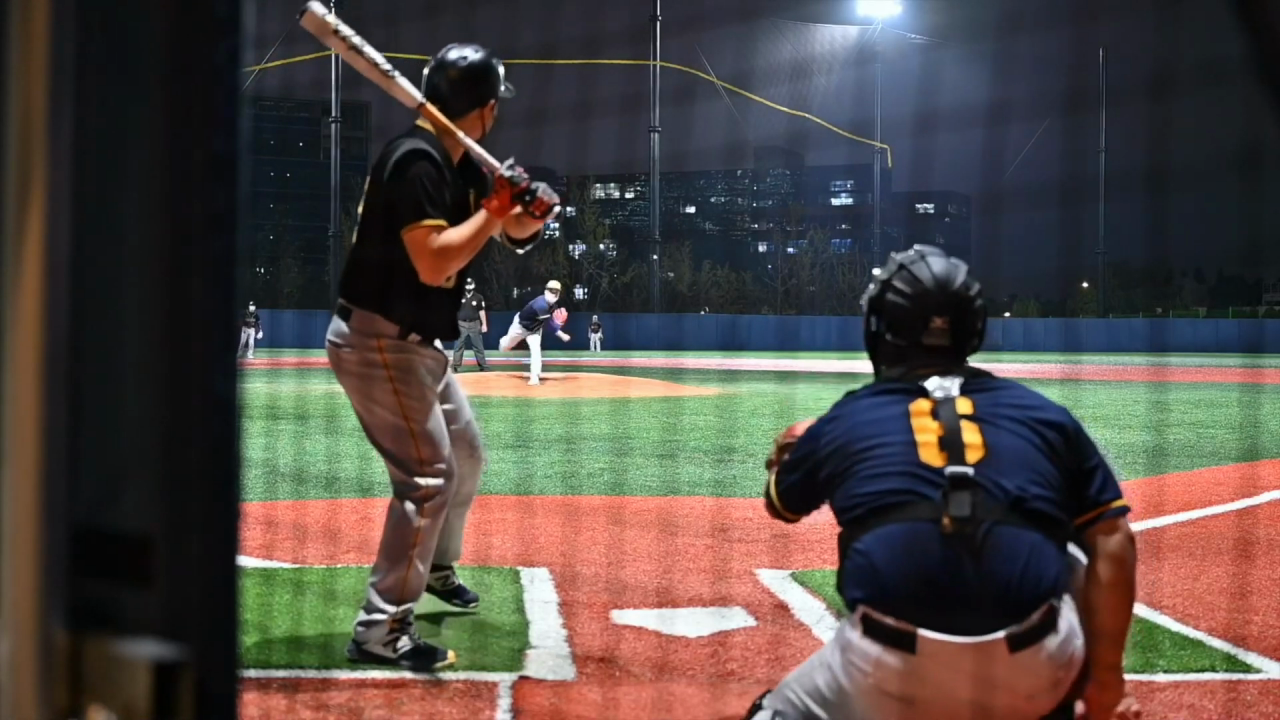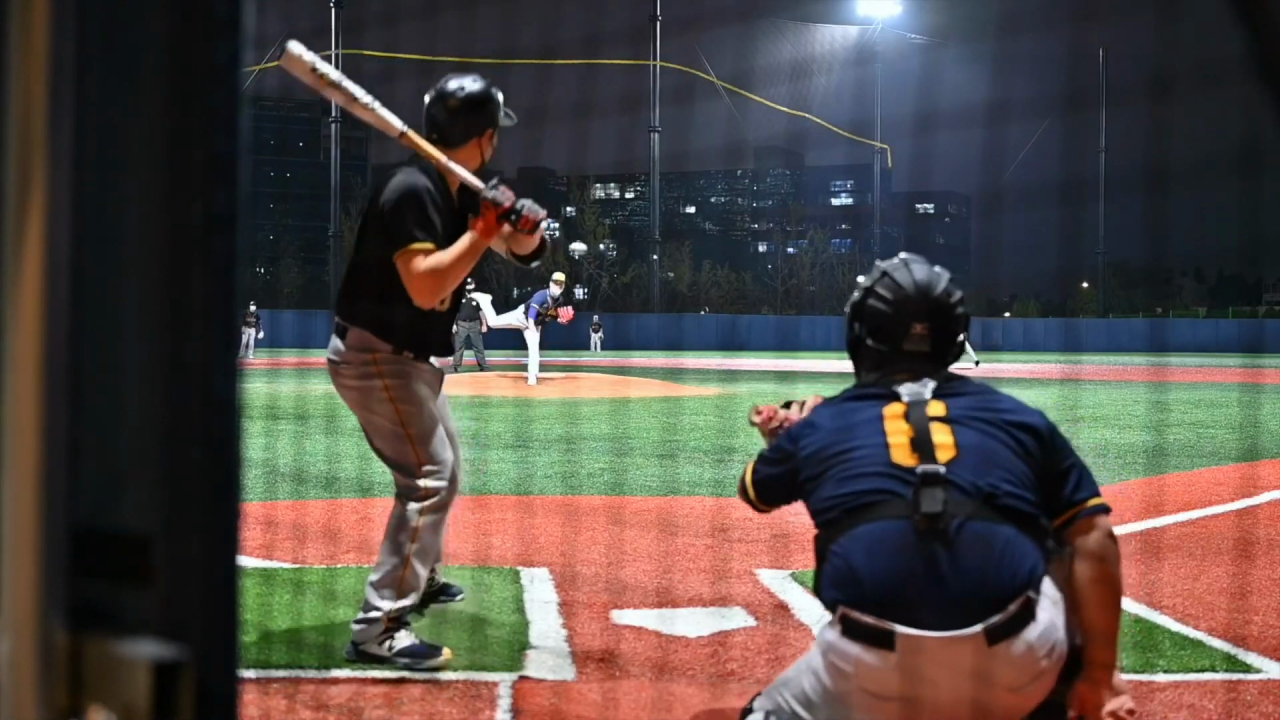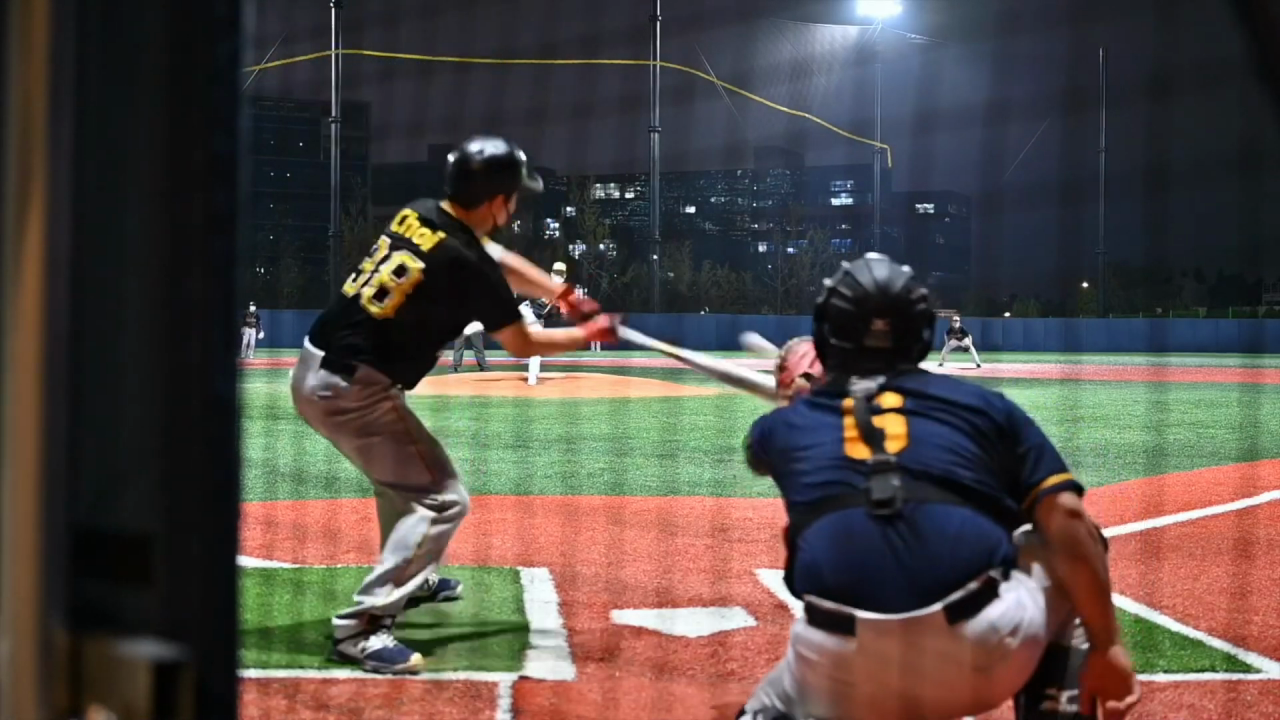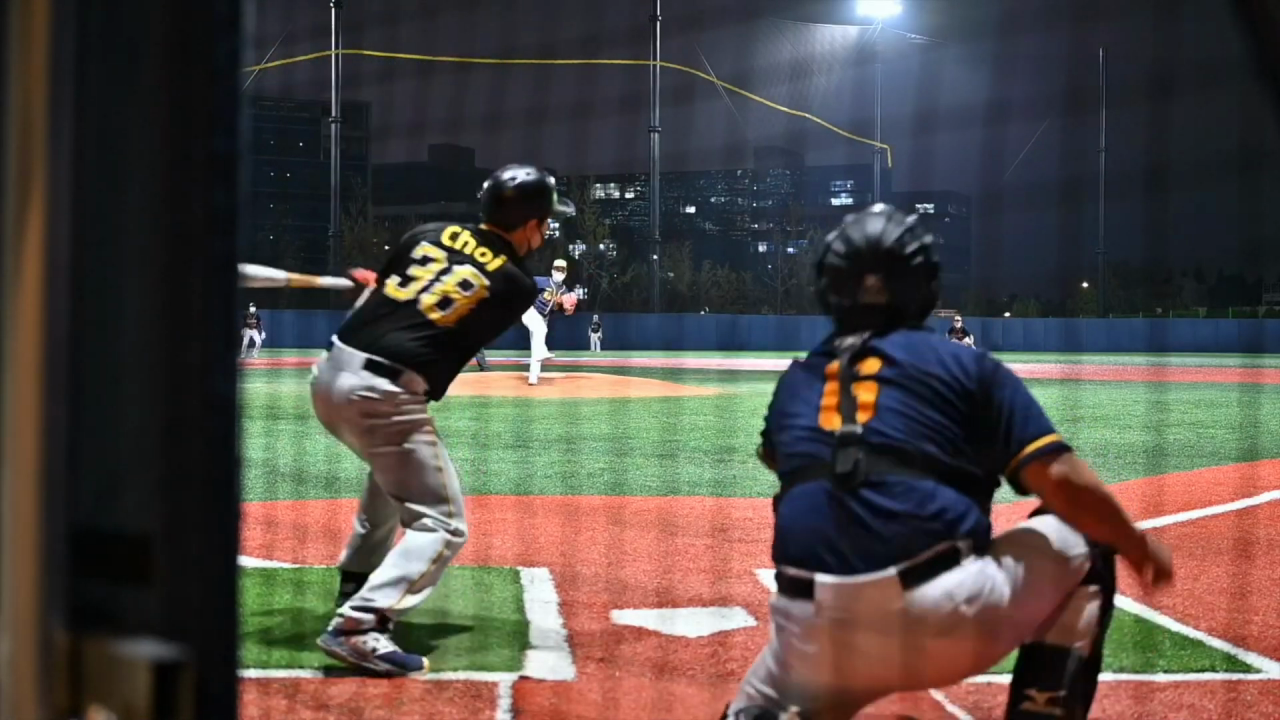
dt=0.2s
person 1, frame 1
left shoulder: (462, 163)
right shoulder: (415, 159)
left elbow: (515, 233)
right elbow: (434, 264)
left wrist: (532, 208)
right wrist: (495, 206)
left hip: (418, 343)
right hip: (378, 342)
left knee: (465, 457)
right knee: (427, 477)
left ankle: (436, 570)
right ankle: (380, 630)
person 1, frame 2
left shoulder: (462, 187)
right shoulder: (410, 188)
left elbow: (523, 242)
right elbow: (427, 289)
left wrist: (528, 225)
right wrist: (486, 233)
left hip: (410, 358)
right hip: (373, 359)
left knee: (442, 469)
right knee: (433, 478)
left ankle: (417, 577)
right ankle: (380, 626)
person 1, frame 3
left shoulder: (419, 215)
right shoulder: (470, 255)
right elbow: (522, 343)
left wrist: (568, 298)
right wrist: (586, 335)
left hip: (317, 372)
right hip: (351, 388)
left knee: (406, 470)
right knee: (441, 499)
left ankle: (411, 578)
right ankle: (362, 627)
person 1, frame 4
left shoulder: (429, 233)
right shoulder: (518, 282)
left hip: (332, 374)
right hip: (386, 392)
left knee: (391, 469)
right knee: (440, 526)
left ankle: (359, 578)
right ankle: (357, 628)
person 2, frame 1
left shoulder: (843, 420)
right shoulder: (1042, 414)
left elbow: (779, 504)
right elbow: (1113, 541)
left wrist: (790, 458)
right wrist: (1107, 674)
left hip: (888, 671)
right hip: (1029, 673)
right knee: (1068, 577)
person 2, frame 2
left shoulder: (818, 425)
right shoulder: (1016, 417)
left elbow: (755, 493)
right elbow: (1094, 540)
left wrist: (779, 438)
right wrist: (1101, 672)
left hip: (870, 671)
right hip: (1011, 666)
right knee: (1061, 568)
person 2, frame 3
left shoulder: (789, 420)
right shoulder: (978, 404)
right elbow: (1066, 517)
right wrist: (1106, 643)
left hip: (839, 659)
right hip: (977, 651)
right knee: (1071, 559)
person 2, frame 4
left shoulder: (794, 382)
right shoulder: (965, 365)
right elbow: (1059, 479)
right wrist: (1136, 545)
left hip: (815, 621)
right hip: (944, 613)
right knee: (1086, 546)
